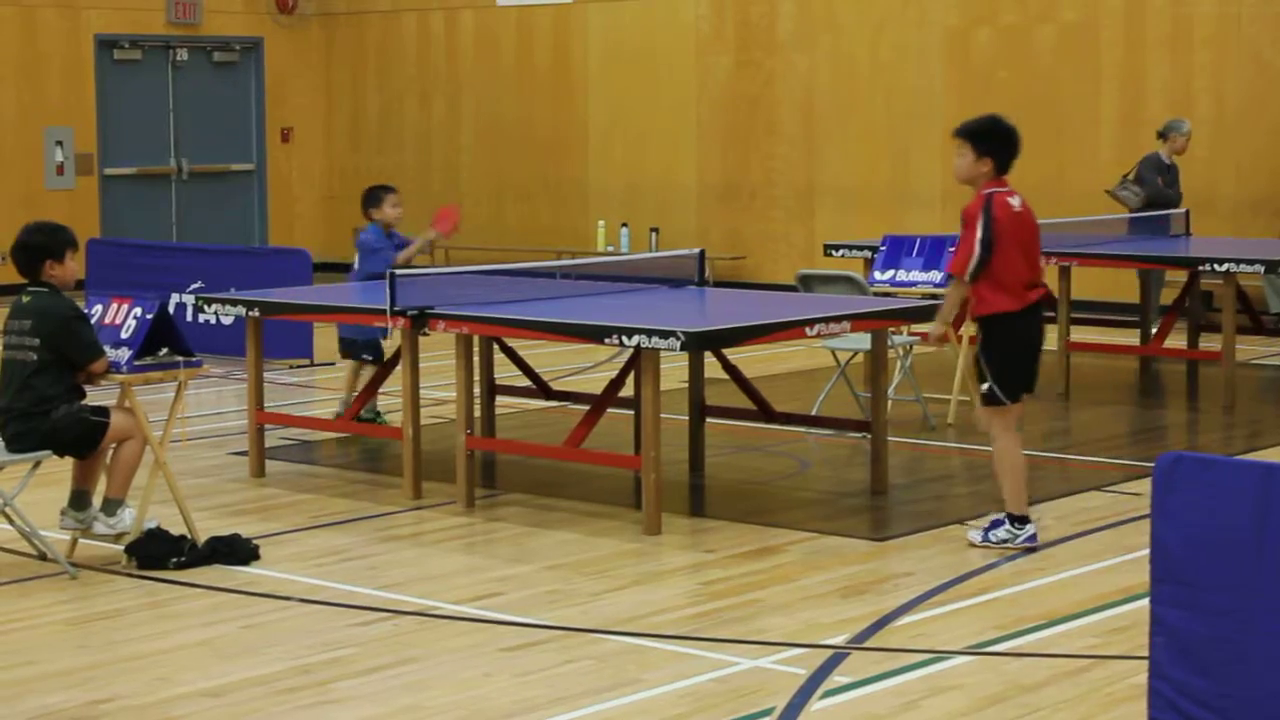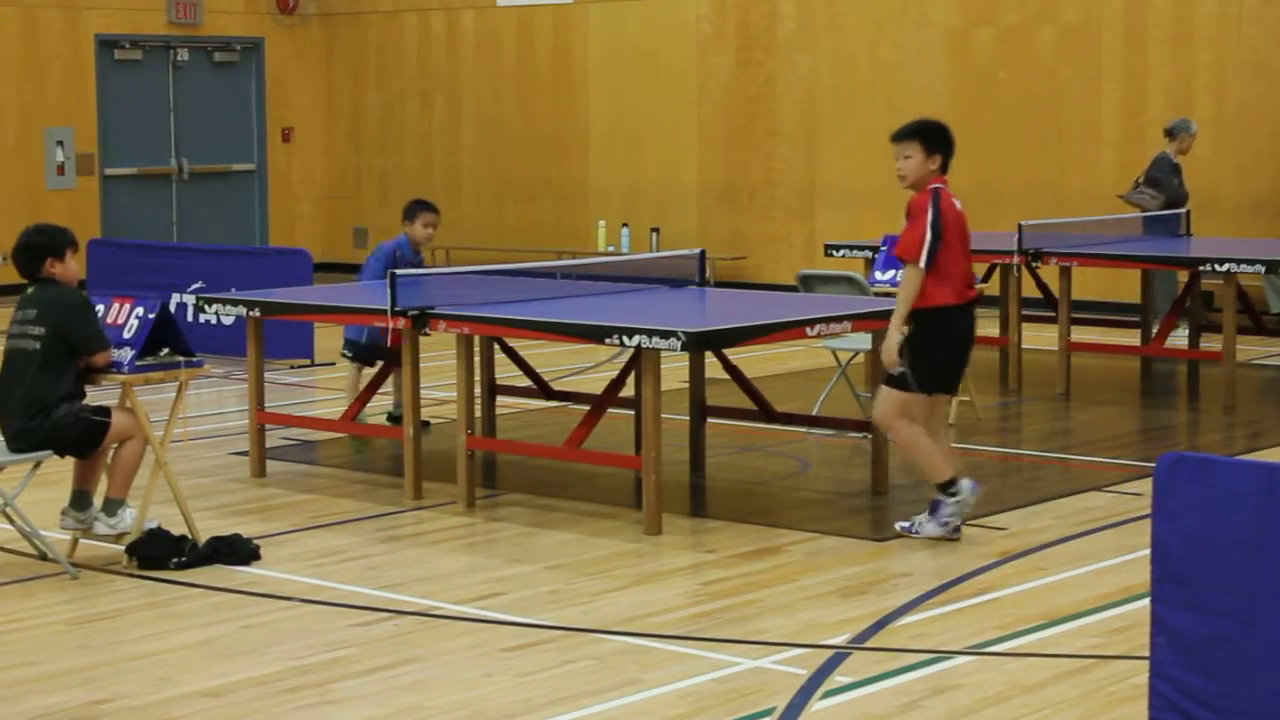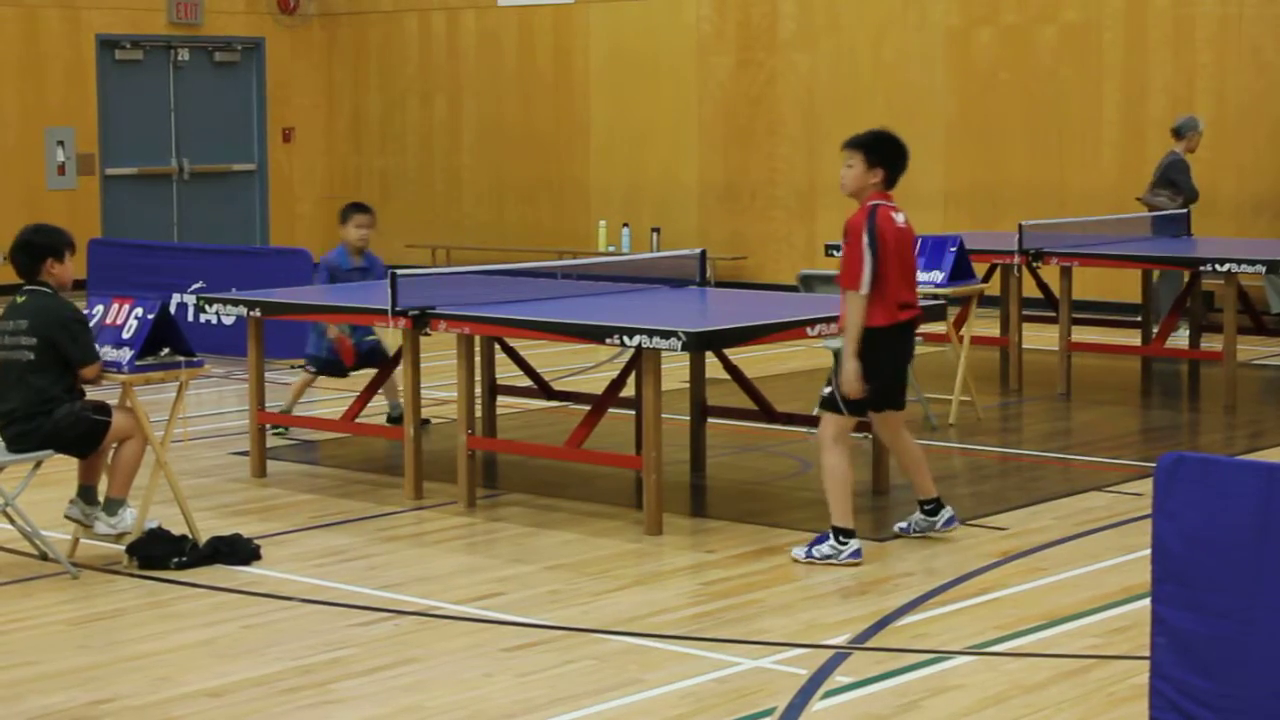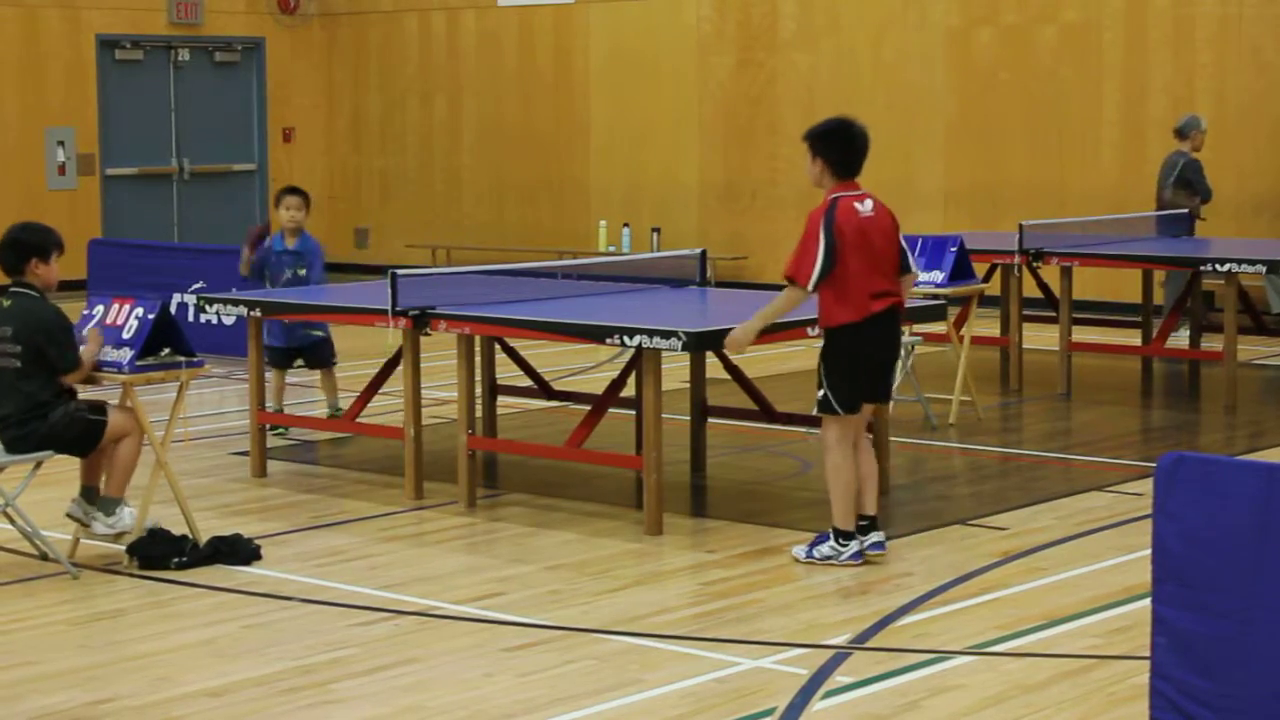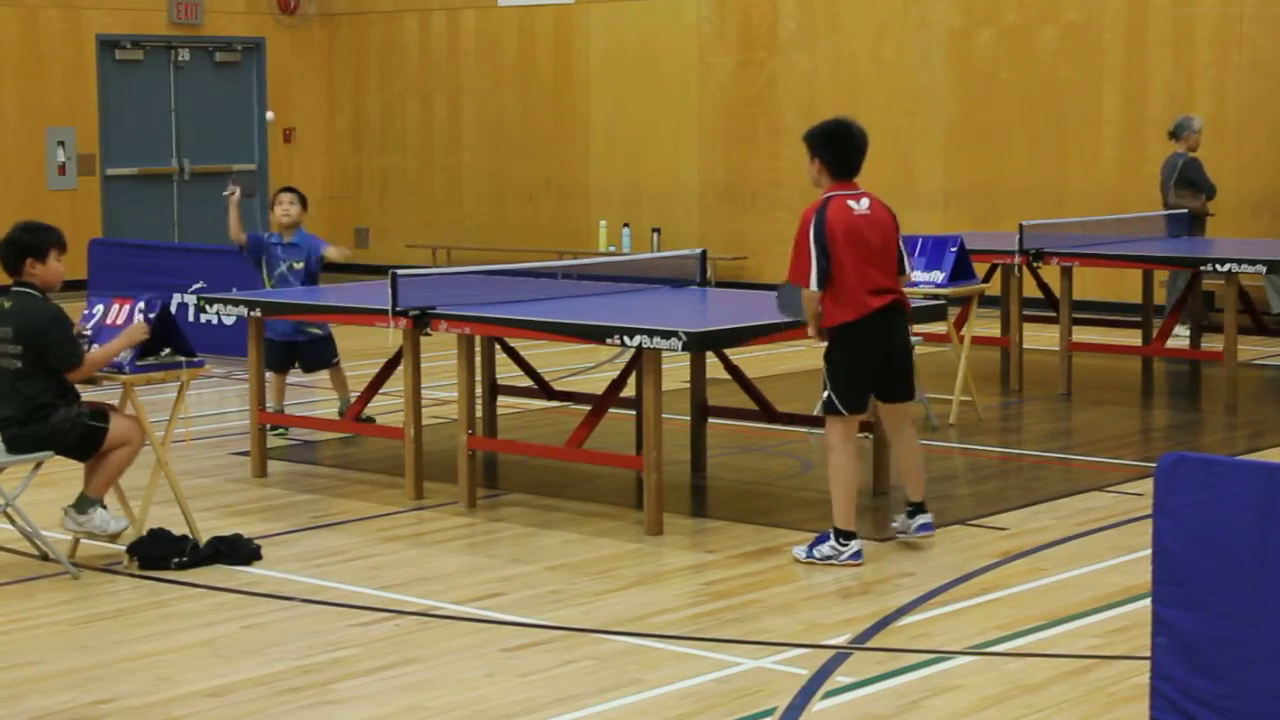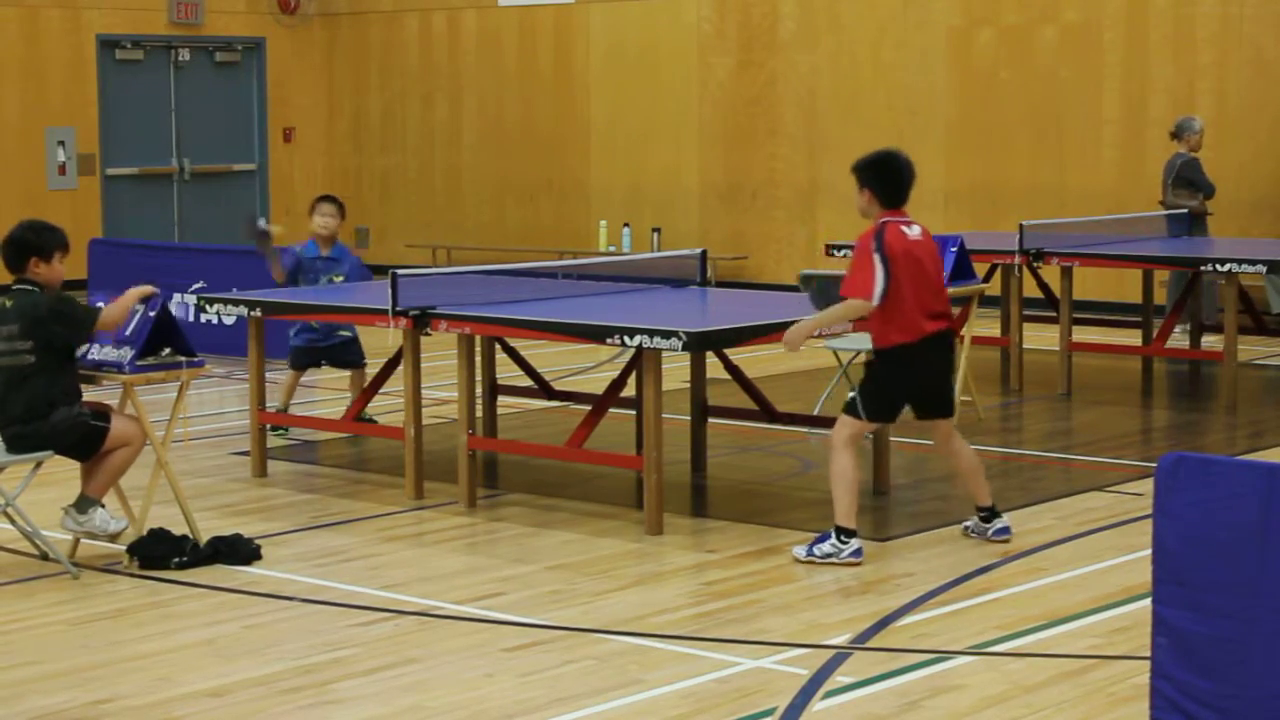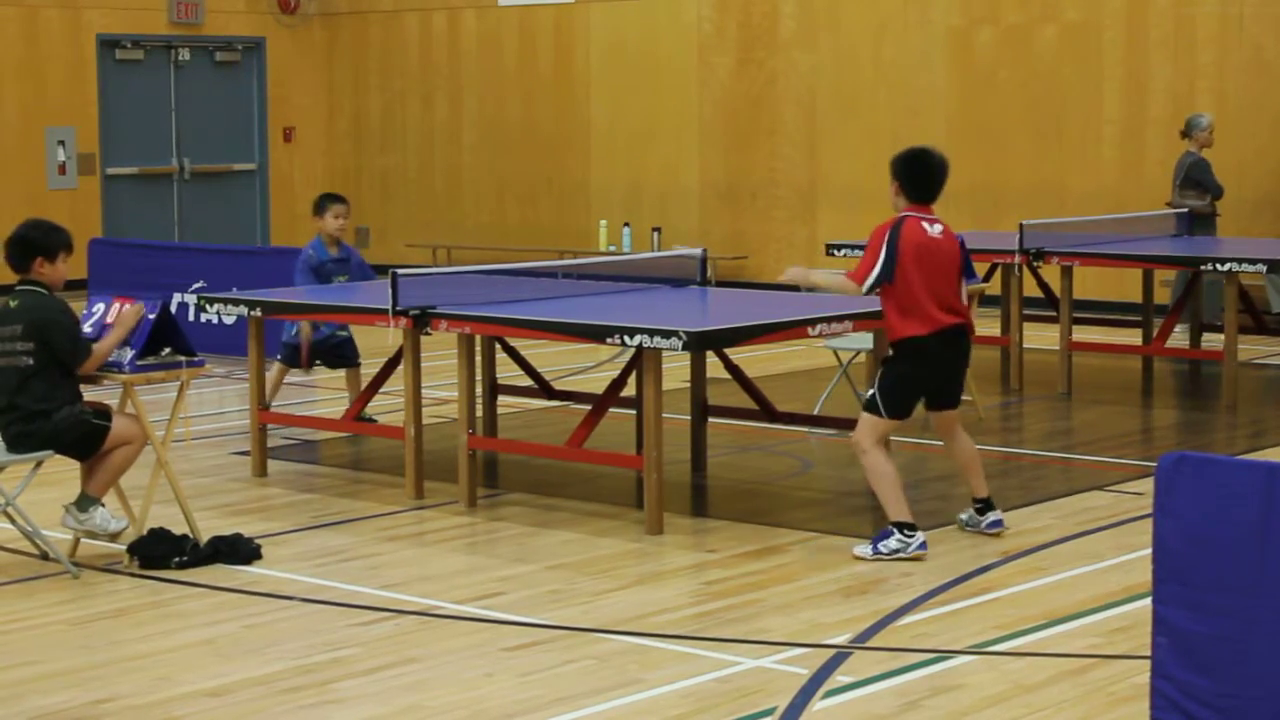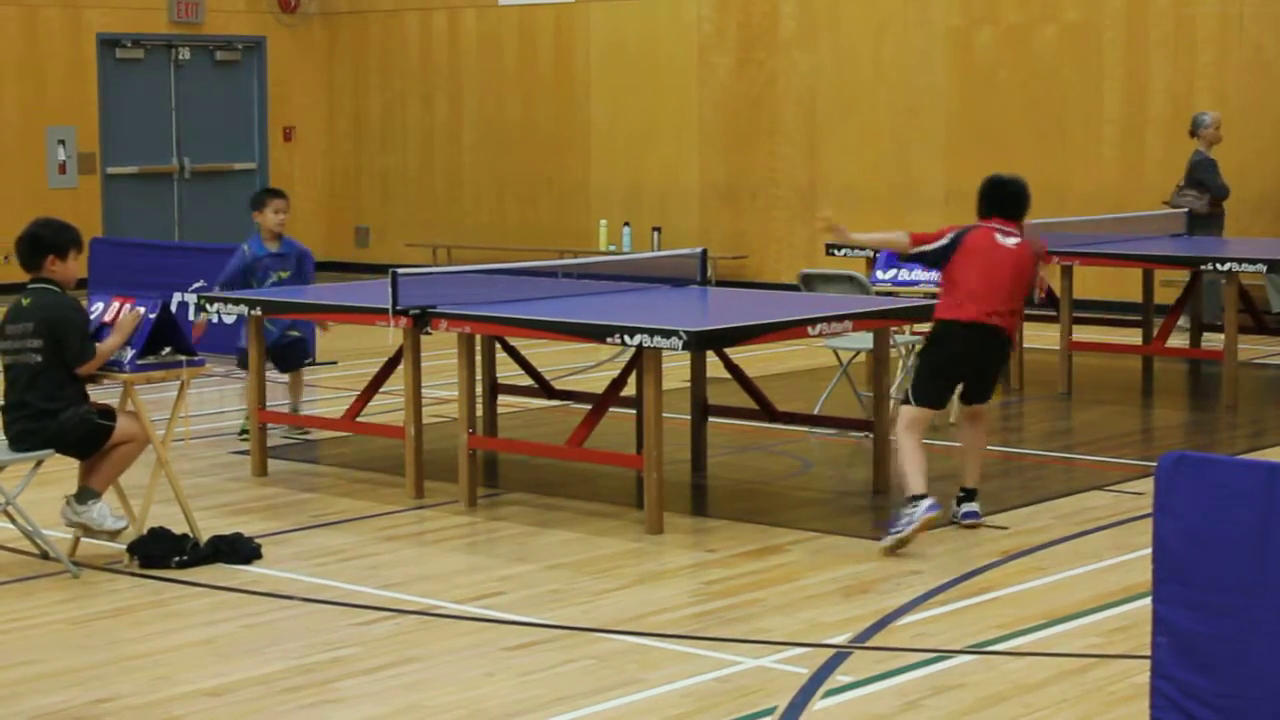
dt=0.4s
person 1, frame 1
left shoulder: (981, 209)
right shoulder: (1017, 204)
left elbow: (962, 277)
right elbow: (1031, 265)
left wrist: (942, 323)
left hip: (1003, 325)
right hip: (1026, 319)
left knee: (1001, 426)
right knee: (998, 420)
left ankle: (1019, 525)
right ankle: (1014, 515)
person 1, frame 2
left shoulder: (927, 202)
right shoulder: (947, 202)
left elbow: (916, 268)
left wrist: (895, 327)
left hip: (936, 321)
right hip: (955, 319)
left knee: (887, 411)
right knee: (928, 419)
left ankle: (952, 485)
right ankle: (942, 513)
person 1, frame 3
left shoulder: (865, 222)
right shoulder: (900, 221)
left elbow: (858, 292)
left wrist: (848, 356)
left hip: (873, 339)
right hip: (900, 335)
left knee: (831, 435)
right knee: (891, 427)
left ankle: (842, 539)
right ankle: (933, 509)
person 1, frame 4
left shoulder: (827, 216)
right shoulder: (881, 211)
left elbow: (803, 286)
right elbow: (907, 277)
left wrist: (752, 326)
left hip: (849, 335)
right hip: (886, 328)
left knee: (836, 435)
right knee: (858, 433)
left ankle: (844, 539)
right ankle: (869, 528)
person 1, frame 5
left shoulder: (819, 216)
right shoulder: (881, 210)
left elbow: (812, 287)
right elbow: (902, 274)
left wrist: (815, 320)
left hip: (853, 333)
right hip: (893, 323)
left knee: (840, 436)
right knee: (899, 422)
left ankle: (844, 540)
right ankle: (917, 513)
person 1, frame 6
left shoulder: (875, 240)
right shoulder: (922, 237)
left elbow: (862, 303)
left wrist: (811, 325)
left hip: (900, 355)
right hip: (938, 347)
left knee: (843, 440)
right knee: (948, 435)
left ankle: (843, 539)
right ankle: (990, 517)
person 1, frame 7
left shoulder: (893, 232)
right shoulder: (951, 239)
left elbow: (859, 285)
left wrist: (806, 277)
left hip: (915, 349)
right hip: (954, 343)
left knee: (867, 439)
right knee: (949, 426)
left ankle: (906, 533)
right ankle: (985, 510)
person 1, frame 8
left shoulder: (963, 237)
right shoulder: (1031, 251)
left elbow: (906, 242)
right elbow: (1034, 283)
left wrist: (852, 238)
left hip: (953, 337)
right hip: (996, 344)
left knee: (909, 429)
right knee: (974, 415)
left ankle: (918, 503)
right ankle: (967, 501)
person 2, frame 1
right shoulder: (60, 309)
right elbow: (98, 365)
left wrist: (76, 372)
right wrist: (83, 372)
right hip: (41, 423)
left knee: (97, 424)
right knee: (134, 425)
left ankle: (78, 509)
right ankle: (110, 515)
person 2, frame 2
left shoulder: (27, 301)
right shoulder: (69, 300)
right elbow: (101, 358)
left wrist: (76, 361)
right wrist: (83, 360)
right hip: (43, 420)
left knee: (98, 420)
right knee: (136, 425)
left ankle: (79, 509)
right ankle: (111, 515)
person 2, frame 3
right shoulder: (60, 310)
right elbow: (90, 372)
left wrist: (70, 376)
right hip: (44, 423)
left knee: (101, 416)
right knee: (136, 425)
left ankle: (86, 503)
right ankle: (112, 514)
person 2, frame 4
right shoulder: (44, 314)
right elbow: (71, 376)
left wrist: (74, 348)
right wrist: (90, 349)
right hip: (39, 424)
left knee: (102, 416)
right knee: (130, 422)
left ankle: (89, 503)
right ankle: (109, 511)
person 2, frame 5
right shoulder: (44, 313)
right elbow: (75, 371)
left wrist: (69, 338)
right wrist: (123, 341)
right hip: (41, 424)
left knee: (107, 417)
right knee: (133, 431)
left ankle: (88, 506)
right ankle: (83, 510)
person 2, frame 6
right shoulder: (50, 305)
right elbow: (107, 320)
right wrist: (134, 294)
right hip: (44, 424)
left knee: (105, 416)
right knee: (134, 431)
left ankle: (88, 507)
right ankle: (84, 511)
person 2, frame 7
right shoulder: (51, 309)
right elbow: (84, 364)
left wrist: (80, 339)
right wrist: (120, 329)
right hip: (46, 423)
left knee: (103, 417)
right knee: (135, 431)
left ankle: (87, 508)
right ankle: (85, 508)
person 2, frame 8
right shoulder: (63, 307)
right elbow: (84, 365)
right wrist: (119, 335)
right hip: (51, 422)
left knee: (103, 418)
right knee: (138, 429)
left ankle: (84, 504)
right ankle: (84, 501)
person 3, frame 1
left shoulder: (390, 236)
right shoulder: (370, 240)
left elbow: (416, 251)
right elbow: (395, 263)
left wrist: (433, 237)
right wrist: (421, 242)
left knee: (358, 361)
right knee: (373, 360)
left ankle: (346, 406)
right ankle: (368, 412)
person 3, frame 2
left shoulder: (418, 260)
right shoulder: (389, 251)
right elbow: (368, 284)
left knee: (399, 363)
right knee: (356, 363)
left ankle: (397, 411)
person 3, frame 3
left shoulder: (375, 264)
right shoulder: (330, 262)
right wrist: (332, 328)
left hip: (360, 328)
right hip: (330, 329)
left knee: (384, 365)
right knee: (311, 374)
left ankle: (395, 412)
right ankle: (285, 413)
person 3, frame 4
left shoulder: (312, 247)
right shoulder: (267, 247)
left elbow: (317, 284)
right elbow: (246, 272)
right wrist: (247, 258)
left hip: (310, 321)
right hip: (278, 321)
left knee: (326, 366)
right knee: (278, 368)
left ankle: (334, 411)
right ankle: (277, 413)
person 3, frame 5
left shoulder: (309, 242)
right shoulder: (265, 243)
left elbow: (326, 252)
right elbow: (236, 236)
left wrist: (335, 253)
right wrist: (234, 204)
left hip: (310, 321)
right hip: (278, 322)
left knee: (333, 365)
right knee: (278, 370)
left ankle: (347, 409)
right ankle: (277, 414)
person 3, frame 6
left shoulder: (347, 256)
right shoulder: (298, 254)
right elbow: (280, 278)
right wrist: (273, 259)
left hip: (340, 325)
right hip: (307, 326)
left knee: (358, 366)
right knee: (296, 370)
left ankle: (356, 411)
right ankle: (281, 413)
person 3, frame 7
left shoulder: (351, 256)
right shoulder: (308, 257)
right wrist: (306, 324)
left hip: (336, 325)
right hip: (310, 323)
left knee: (353, 365)
right knee: (284, 365)
left ankle: (356, 411)
person 3, frame 8
left shoulder: (297, 251)
right shoulder: (247, 252)
left elbow: (305, 286)
right elbow: (224, 283)
left hip: (290, 322)
left knee: (296, 367)
right knee: (251, 370)
left ankle: (295, 414)
right ankle: (253, 419)
person 4, frame 1
left shoulder: (1173, 168)
right shoulder: (1149, 162)
left elbow: (1176, 200)
right elbow: (1154, 192)
left wrist: (1164, 194)
right wrist: (1169, 195)
left hip: (1162, 227)
right hip: (1143, 226)
left knee: (1156, 275)
right knee: (1150, 271)
left ankle: (1151, 319)
person 4, frame 2
left shoulder: (1173, 164)
right shoulder: (1162, 163)
left elbow: (1181, 196)
right elbow: (1176, 196)
left wrist: (1174, 198)
right wrist: (1179, 197)
left hip: (1168, 225)
right hip: (1160, 226)
left knee: (1161, 272)
right knee: (1167, 273)
left ankle: (1154, 319)
person 4, frame 3
left shoulder: (1170, 160)
right shoulder: (1177, 163)
left elbow: (1182, 194)
right elbow: (1192, 195)
left wrist: (1178, 199)
right wrist: (1180, 200)
left hip: (1167, 223)
right hip: (1171, 224)
left knee: (1168, 271)
right knee: (1174, 272)
left ankle: (1154, 317)
person 4, frame 4
left shoulder: (1170, 160)
right shoulder: (1190, 163)
right elbow: (1206, 195)
left wrist: (1188, 198)
right wrist: (1193, 200)
left hip: (1167, 222)
right hip: (1179, 224)
left knee: (1177, 272)
right knee: (1179, 273)
person 4, frame 5
left shoulder: (1169, 163)
right shoulder: (1189, 162)
right elbow: (1210, 192)
left wrist: (1192, 195)
right wrist: (1198, 195)
left hip: (1174, 223)
right hip: (1189, 225)
left knee: (1178, 271)
right knee: (1190, 273)
right ankle: (1176, 321)
person 4, frame 6
left shoulder: (1171, 163)
right shoulder: (1189, 163)
right elbow: (1209, 191)
left wrist: (1191, 195)
right wrist: (1197, 195)
left hip: (1175, 224)
right hip: (1191, 225)
left knee: (1179, 272)
right knee: (1207, 273)
left ankle: (1176, 320)
right ankle: (1205, 323)
person 4, frame 7
left shoulder: (1183, 161)
right shoulder: (1198, 163)
right elbow: (1218, 192)
left wrist: (1202, 196)
right wrist: (1206, 197)
left hip: (1187, 224)
right hip: (1200, 225)
left knee: (1185, 272)
right knee: (1211, 274)
left ankle: (1179, 319)
right ankle: (1211, 324)
person 4, frame 8
left shoulder: (1208, 160)
right shoulder: (1200, 162)
left elbow: (1222, 191)
right elbow: (1221, 192)
left wrist: (1209, 195)
right wrist: (1214, 194)
left hip: (1209, 224)
right hip: (1203, 226)
left knee: (1202, 272)
right knee: (1211, 273)
left ankle: (1187, 316)
right ankle: (1211, 325)
